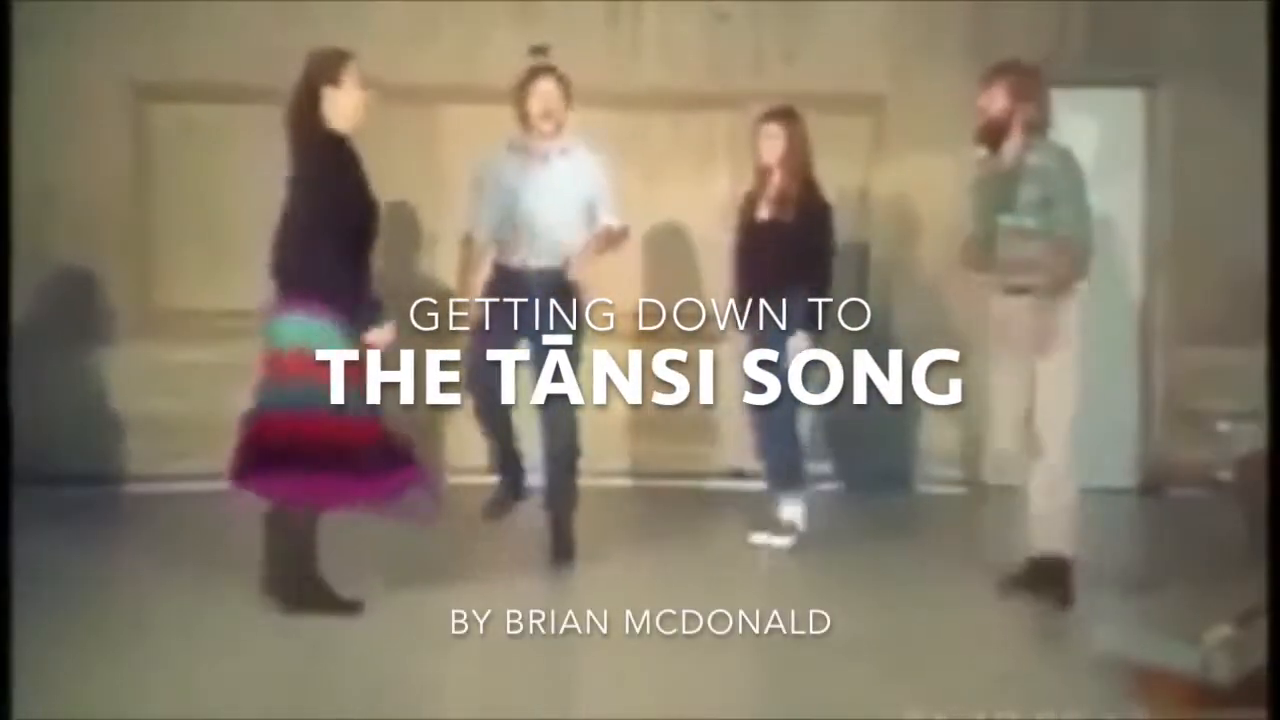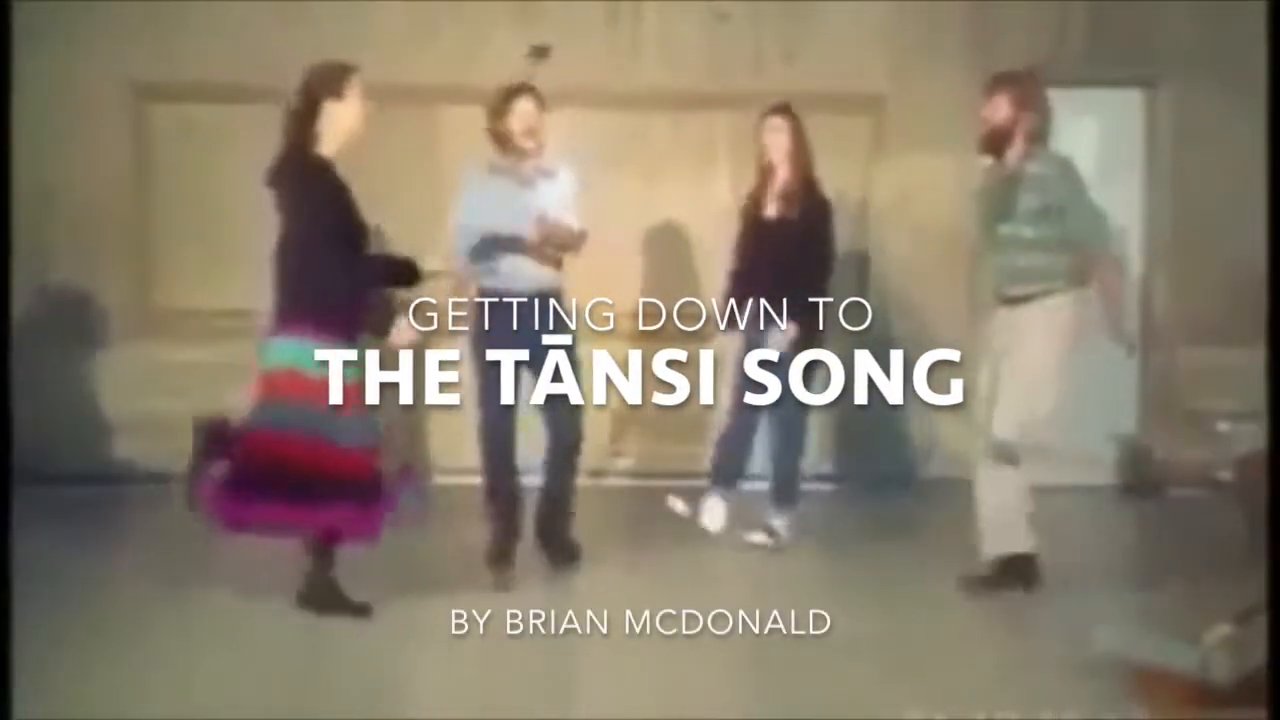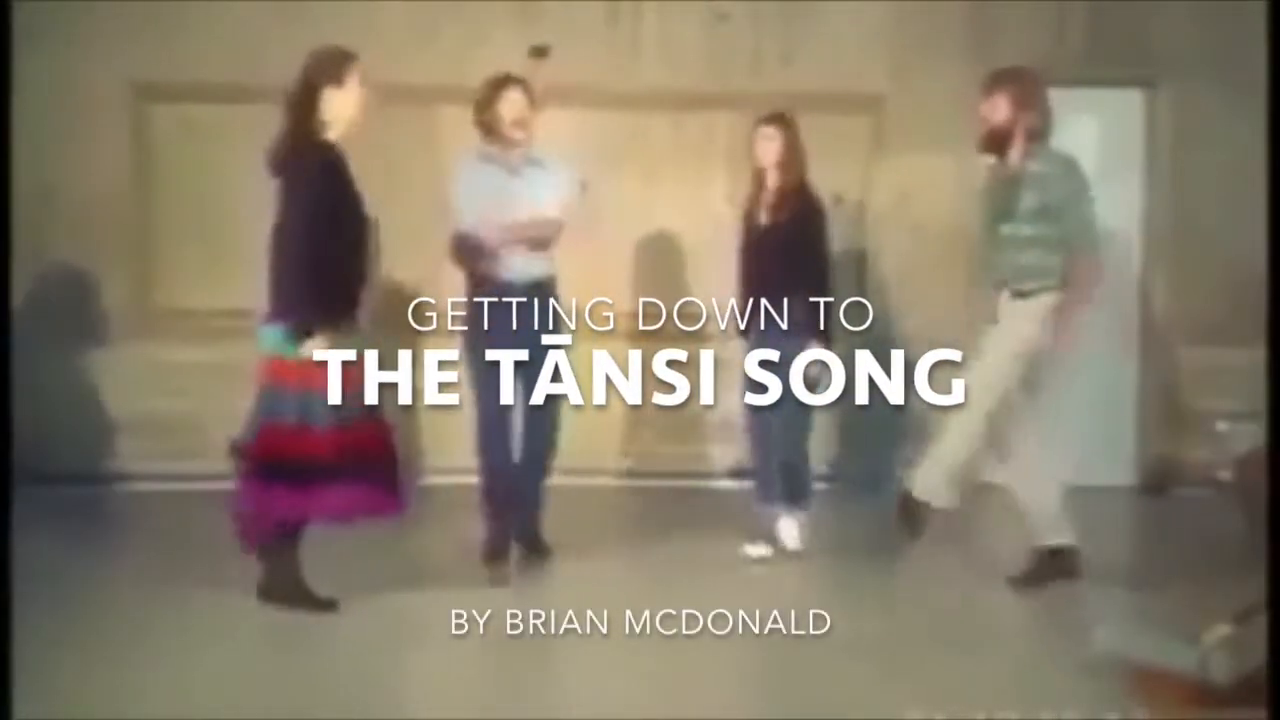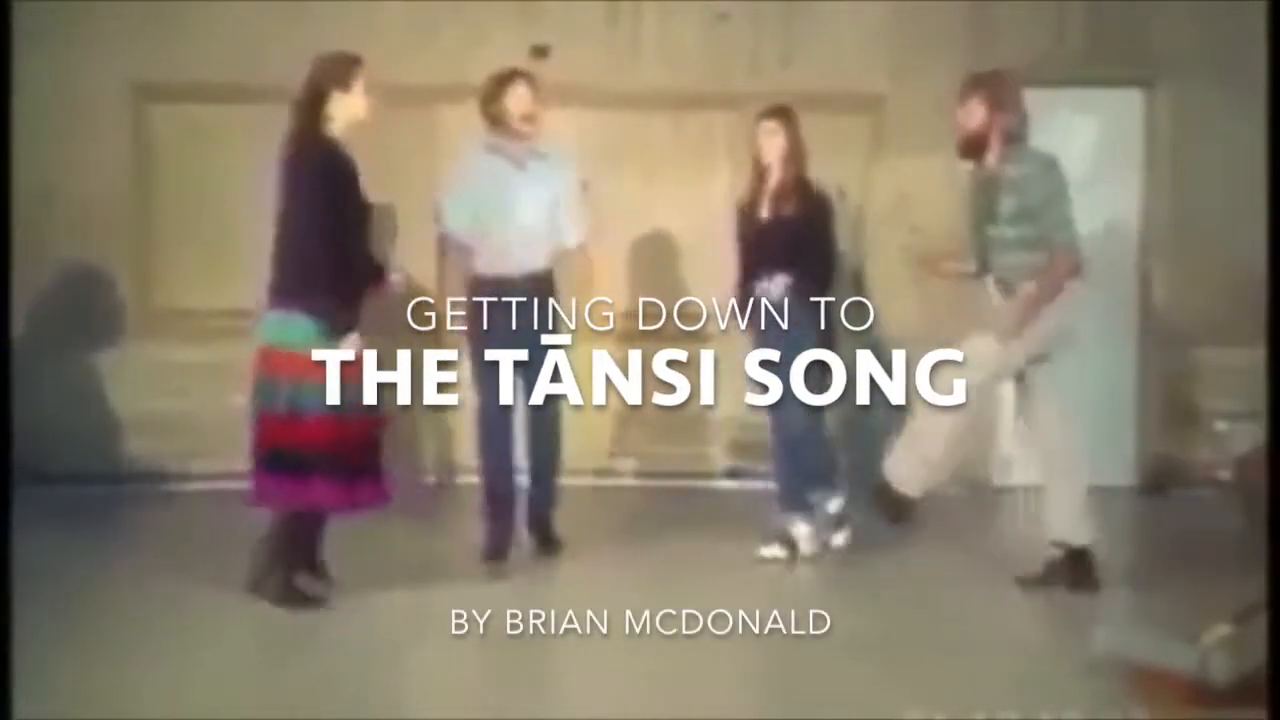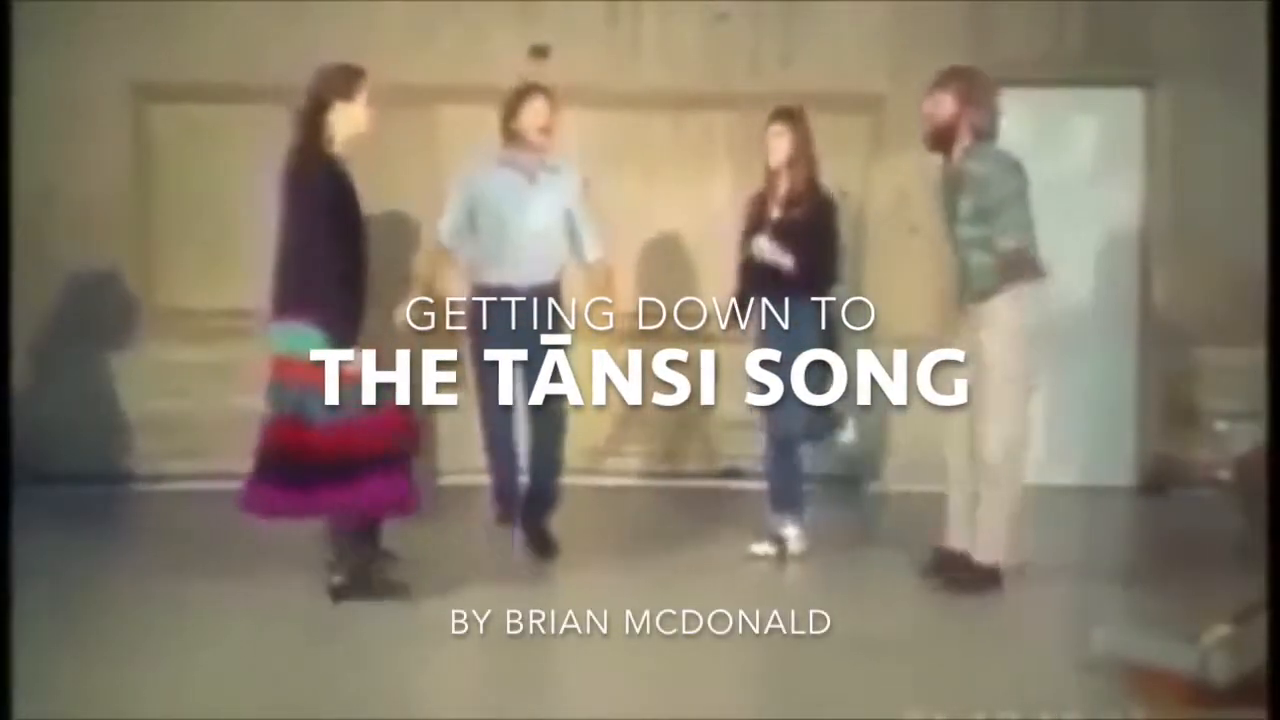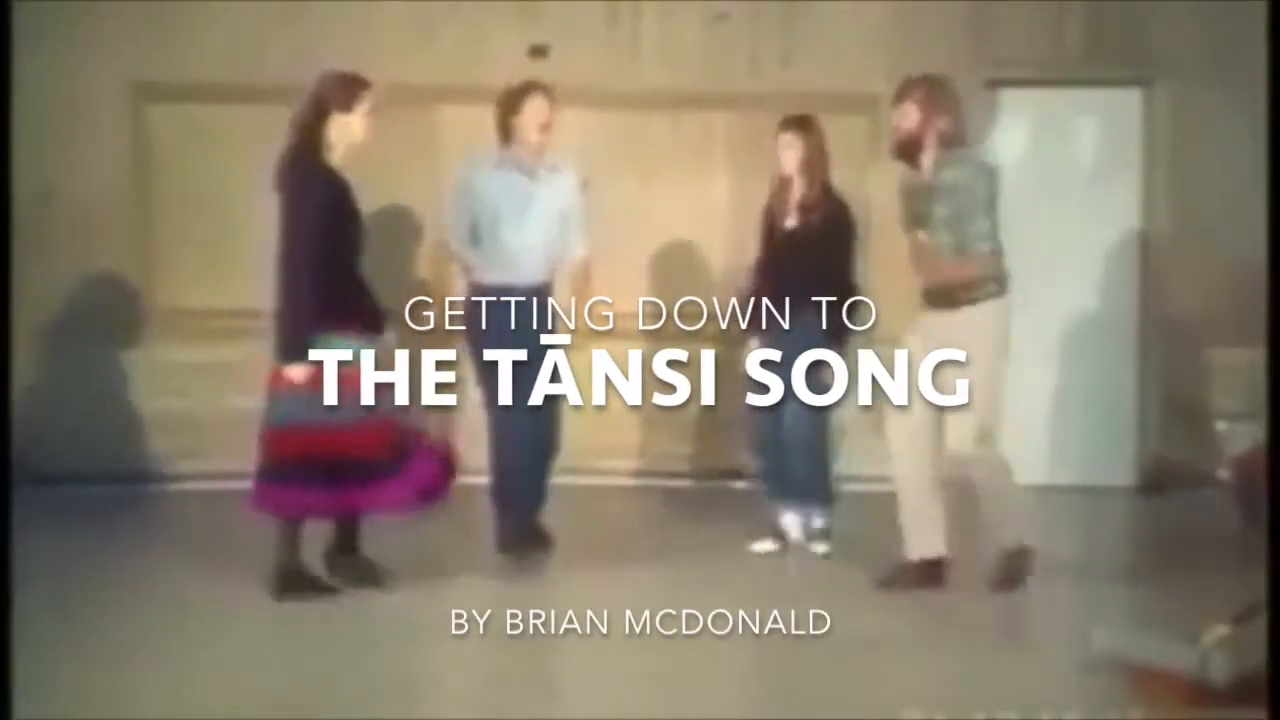
dt=0.3s
person 1, frame 1
left shoulder: (320, 154)
right shoulder: (332, 155)
right elbow: (330, 247)
right wrist: (369, 315)
left hip: (307, 314)
right hip: (320, 318)
left knee: (303, 443)
right knee: (323, 443)
left ankle: (288, 568)
right ankle: (296, 575)
person 1, frame 2
left shoulder: (307, 175)
right shoulder: (314, 178)
left elbow: (344, 258)
right elbow: (328, 262)
left wrist: (413, 272)
left hip: (318, 335)
right hip: (315, 340)
left knee: (319, 460)
right knee: (323, 462)
person 1, frame 3
left shoulder: (313, 157)
right shoulder: (316, 159)
right elbow: (296, 245)
left wrist: (324, 318)
right wrist: (307, 327)
left hip: (311, 322)
right hip: (307, 330)
left knee: (311, 446)
right knee: (317, 447)
right ankle: (282, 572)
person 1, frame 4
left shoulder: (320, 157)
right shoulder: (321, 159)
right elbow: (311, 246)
left wrist: (378, 274)
right wrist: (341, 323)
left hip: (314, 317)
right hip: (308, 320)
left knee: (322, 436)
right knee: (310, 441)
left ankle: (298, 544)
right ankle: (273, 566)
person 1, frame 5
left shoulder: (315, 168)
right shoulder: (321, 172)
right elbow: (323, 260)
right wrist: (344, 339)
left hip: (313, 326)
right hip: (316, 331)
left knee: (347, 443)
right knee: (346, 445)
left ankle: (354, 558)
right ankle: (354, 563)
person 1, frame 6
left shoulder: (316, 178)
right shoulder: (316, 183)
right elbow: (301, 268)
left wrist: (374, 316)
right wrist: (298, 350)
left hip: (331, 334)
right hip: (322, 340)
left knee: (322, 449)
right knee: (351, 442)
left ankle: (291, 566)
right ankle: (343, 553)
person 2, frame 1
left shoulder: (1056, 165)
right shoulder: (988, 169)
left elbow: (1075, 250)
left wrist: (1044, 308)
right wrist: (972, 255)
left hip: (1051, 310)
right hip: (1008, 309)
left knee: (1052, 435)
right knee: (1007, 437)
left ankle: (1054, 558)
right ankle: (1043, 553)
person 2, frame 2
left shoulder: (1055, 174)
right shoulder: (994, 177)
left elbow: (1099, 253)
left wrist: (1116, 320)
right wrist: (985, 308)
left hip: (1045, 313)
right hip: (1003, 315)
left knee: (1008, 430)
right knee: (995, 433)
right ankle: (1010, 554)
person 2, frame 3
left shoulder: (1057, 171)
right shoulder: (998, 175)
left elbow: (1086, 257)
left wrist: (1060, 322)
right wrist: (995, 308)
left hip: (1046, 310)
right hip: (1014, 307)
left knee: (977, 391)
left ankle: (926, 491)
right ankle: (1054, 547)
person 2, frame 4
left shoulder: (1035, 170)
right shoulder: (985, 176)
left elbow: (1065, 255)
left wrist: (1029, 306)
right wrist: (954, 263)
left hip: (1045, 306)
right hip: (1016, 304)
left knee: (957, 380)
right knee: (1049, 432)
left ankle: (901, 482)
right ankle: (1074, 556)
person 2, frame 5
left shoulder: (997, 170)
right shoulder: (954, 170)
left elbow: (1018, 251)
left wrist: (1004, 260)
left hip: (1010, 307)
right hip: (980, 311)
left knee: (999, 436)
right knee: (974, 430)
left ankle: (986, 559)
right ankle: (962, 545)
person 2, frame 6
left shoulder: (970, 175)
right shoulder: (914, 182)
left elbow: (986, 260)
left wrist: (935, 273)
left hip: (972, 317)
right hip: (929, 317)
left knee: (967, 442)
right knee: (904, 430)
left ankle: (1013, 544)
right ankle: (924, 555)
person 3, frame 1
left shoulder: (586, 163)
right shoulder: (501, 164)
left elbow: (616, 226)
right elbow: (483, 236)
left wrist: (592, 247)
right wrist: (471, 294)
left hip: (558, 289)
right hip: (508, 284)
left knee: (557, 408)
right knee: (482, 380)
left ankle: (561, 523)
right ankle: (510, 474)
person 3, frame 2
left shoulder: (562, 180)
right shoulder: (477, 186)
left elbow: (573, 238)
right elbow: (464, 255)
left wrist: (550, 232)
right wrist: (466, 287)
left hip: (546, 308)
right hip: (497, 310)
left knee: (566, 422)
right knee: (497, 426)
left ankle: (554, 527)
right ankle: (504, 533)
person 3, frame 3
left shoulder: (552, 172)
right shoulder: (469, 173)
left elbow: (550, 229)
right elbow: (463, 244)
left wrist: (507, 230)
right wrist: (481, 256)
left hip: (538, 298)
right hip: (490, 300)
left knee: (543, 415)
right knee: (494, 417)
left ankle: (527, 519)
right ankle: (500, 527)
person 3, frame 4
left shoulder: (556, 169)
right shoulder: (472, 168)
left elbow: (572, 238)
right elbow: (454, 241)
left hip: (539, 294)
right hip: (490, 296)
left knee: (545, 411)
right knee: (495, 414)
left ankle: (541, 517)
right ankle: (499, 526)
person 3, frame 5
left shoulder: (567, 180)
right shoulder: (480, 179)
left elbow: (588, 247)
right elbow: (448, 241)
left hip: (544, 305)
right hip: (494, 305)
left knee: (550, 417)
right knee: (497, 414)
left ankle: (536, 518)
right ankle: (507, 506)
person 3, frame 6
left shoulder: (565, 181)
right shoulder: (478, 178)
left elbow: (576, 252)
right elbow: (459, 246)
left hip: (536, 304)
right hip: (489, 307)
left knee: (543, 416)
right knee: (506, 415)
left ankle: (525, 515)
right ankle: (511, 522)
person 4, frame 1
left shoulder: (808, 201)
right shoulder: (755, 199)
left elbow: (819, 271)
left wrist: (807, 329)
right wrist: (744, 311)
left hip: (793, 321)
right hip: (764, 318)
left knee: (773, 415)
right knee: (769, 416)
left ankle: (790, 509)
right ankle: (785, 509)
person 4, frame 2
left shoulder: (811, 203)
right shoulder: (756, 200)
left elbow: (818, 270)
right elbow: (745, 262)
left wrist: (795, 322)
right wrist: (735, 312)
left hip: (792, 324)
right hip: (759, 321)
left knee: (786, 420)
right knee: (743, 413)
left ankle: (779, 517)
right ankle: (717, 502)
person 4, frame 3
left shoulder: (803, 205)
right shoulder: (756, 206)
left elbow: (817, 275)
left wrist: (817, 336)
right wrist: (747, 325)
left hip: (795, 330)
right hip: (764, 328)
left knee: (788, 427)
right knee: (762, 427)
left ankle: (792, 516)
right ankle: (777, 521)
person 4, frame 4
left shoulder: (810, 201)
right shoulder: (751, 203)
left elbow: (824, 268)
left wrist: (788, 281)
right wrist: (747, 307)
left hip: (801, 321)
right hip: (768, 321)
left knee: (797, 422)
right knee: (786, 423)
right ankle: (800, 524)
person 4, frame 5
left shoulder: (818, 205)
right shoulder: (760, 204)
left elbow: (823, 273)
right elbow: (749, 264)
left wrist: (783, 258)
right wrist: (741, 307)
left hip: (804, 321)
right hip: (770, 321)
left knee: (792, 424)
right knee: (779, 426)
right ankle: (788, 528)
person 4, frame 6
left shoulder: (832, 213)
right shoulder: (775, 208)
left elbow: (840, 283)
left wrist: (835, 340)
right wrist: (757, 328)
left hip: (815, 335)
right hip: (777, 331)
left knee: (806, 430)
right knee: (764, 426)
left ankle: (819, 520)
right ankle: (788, 518)
